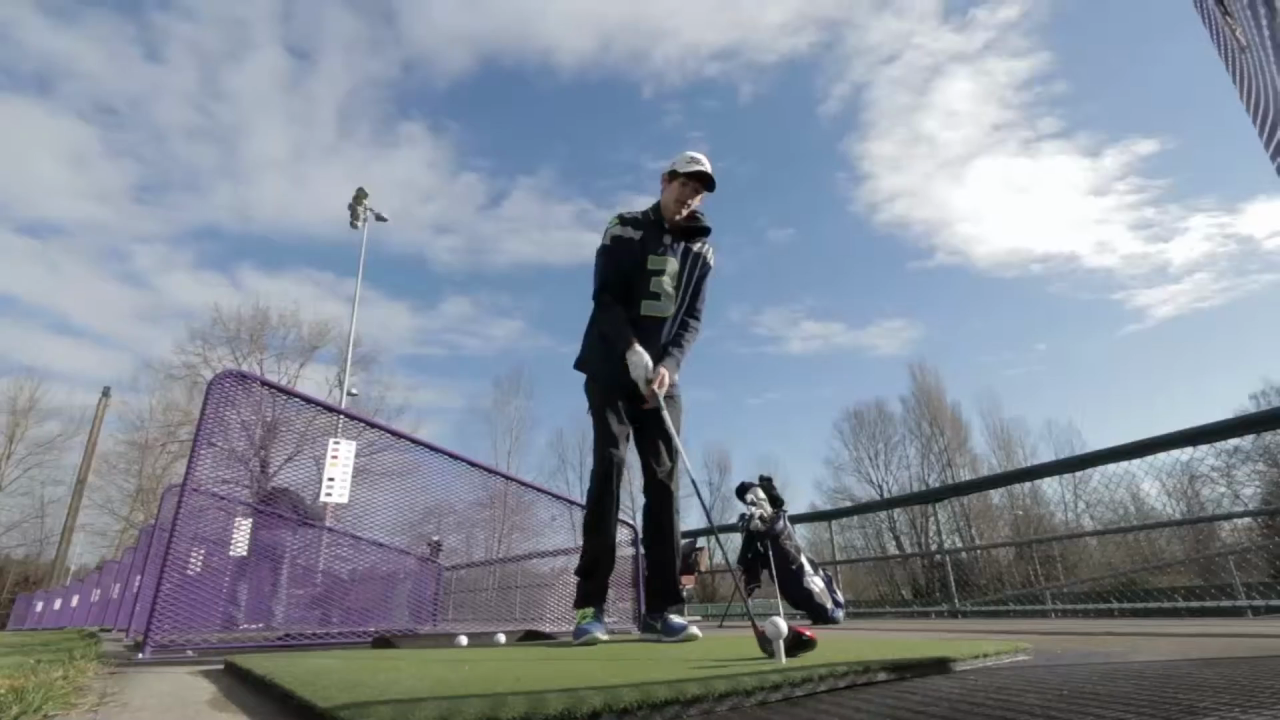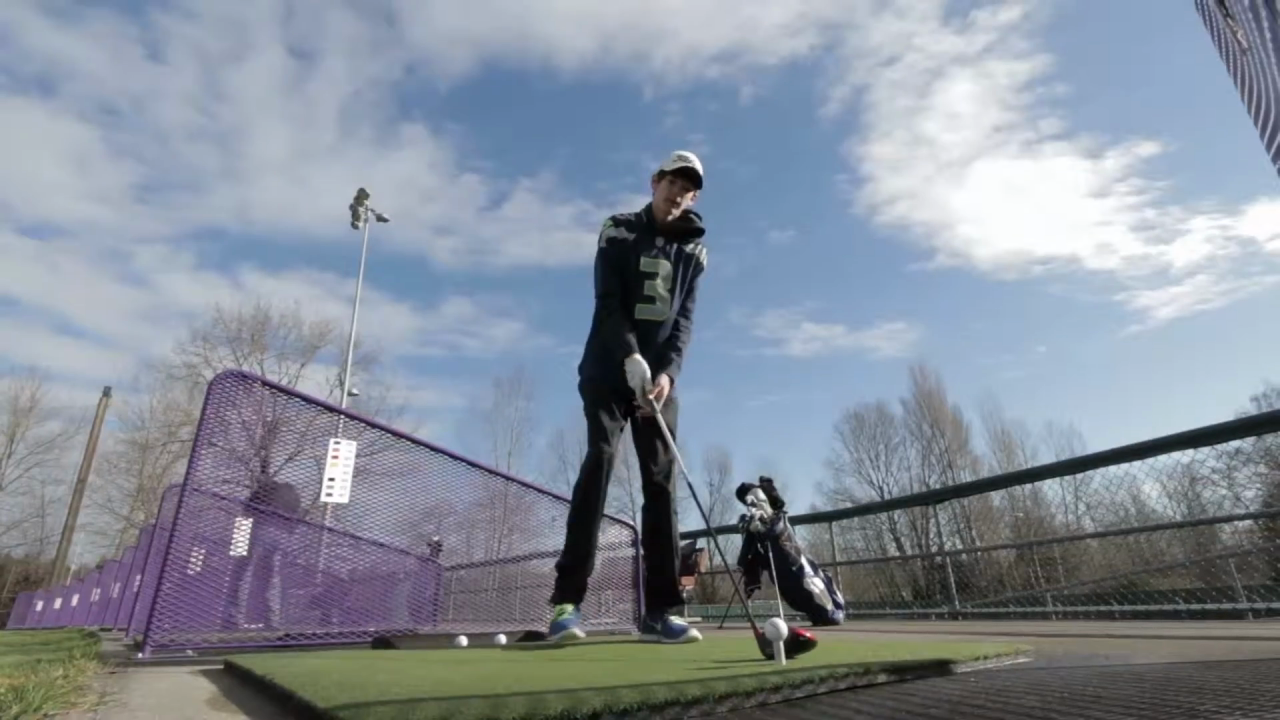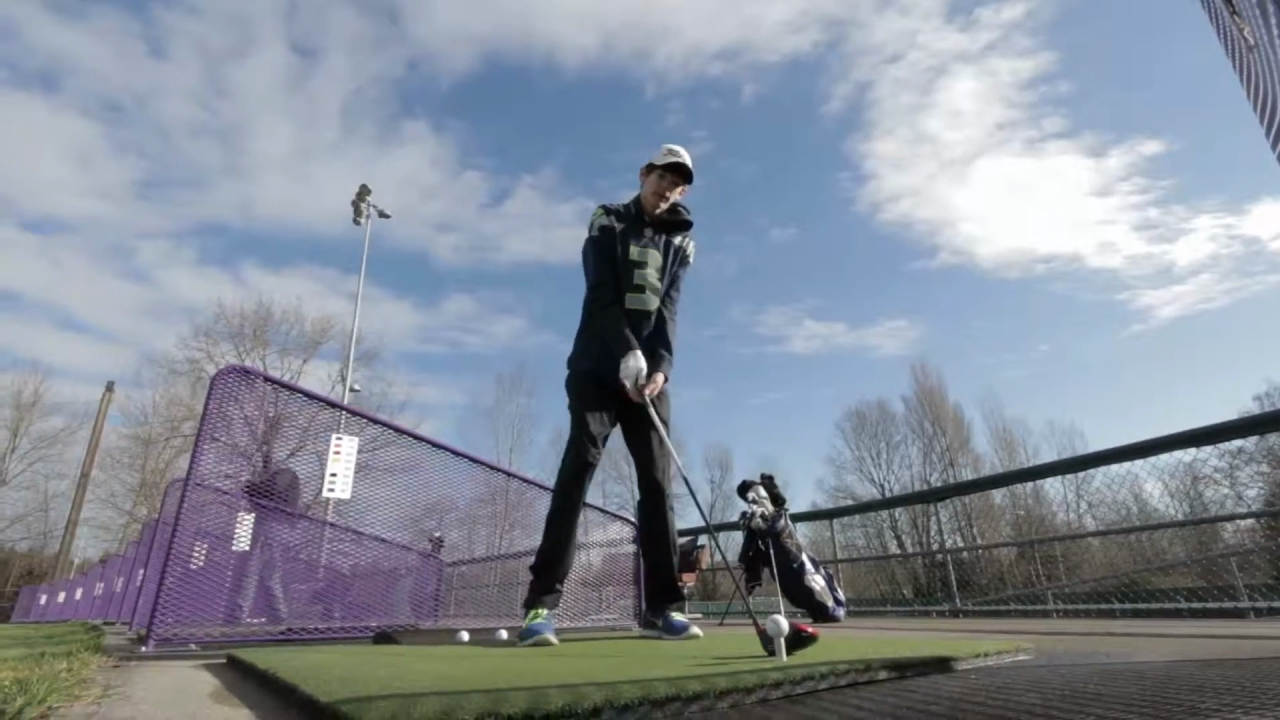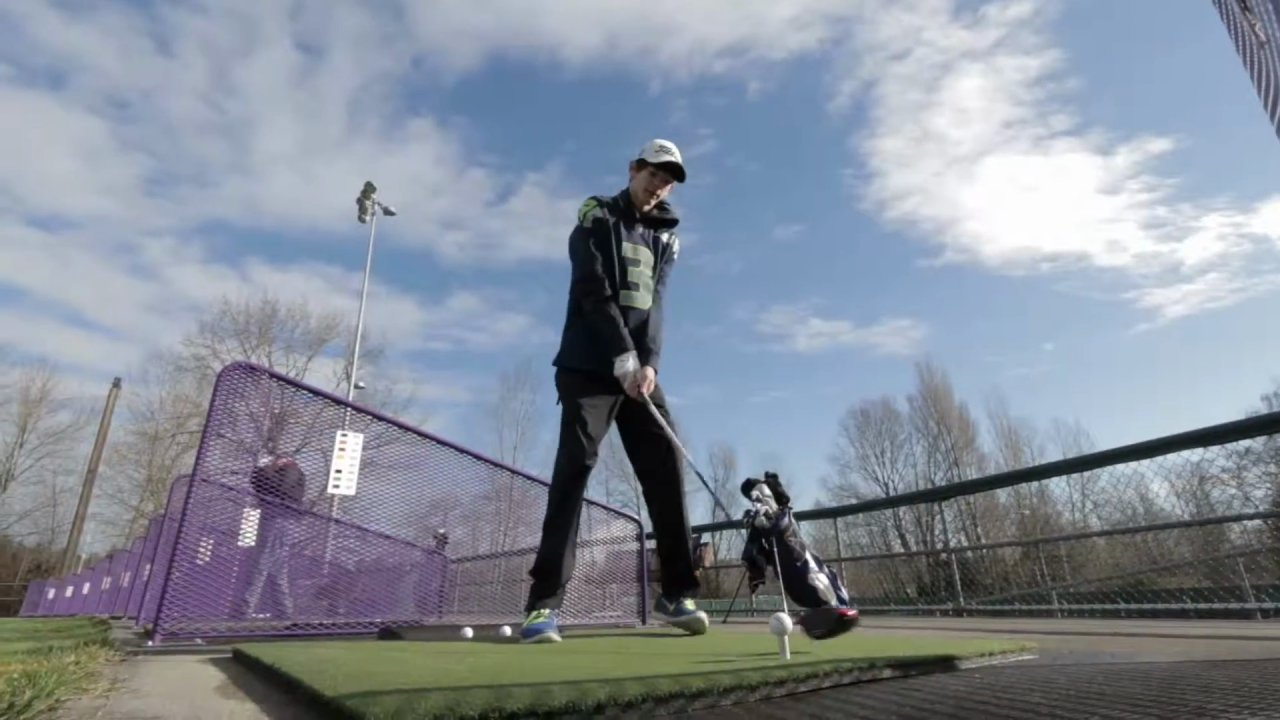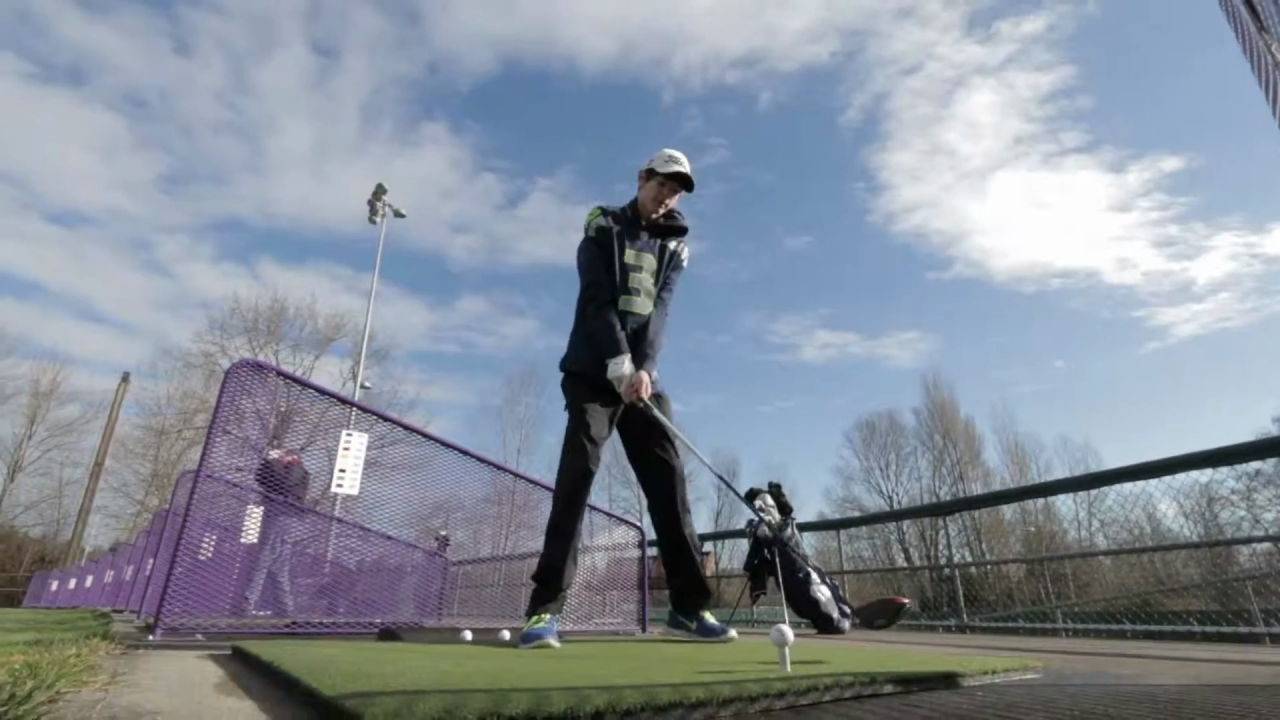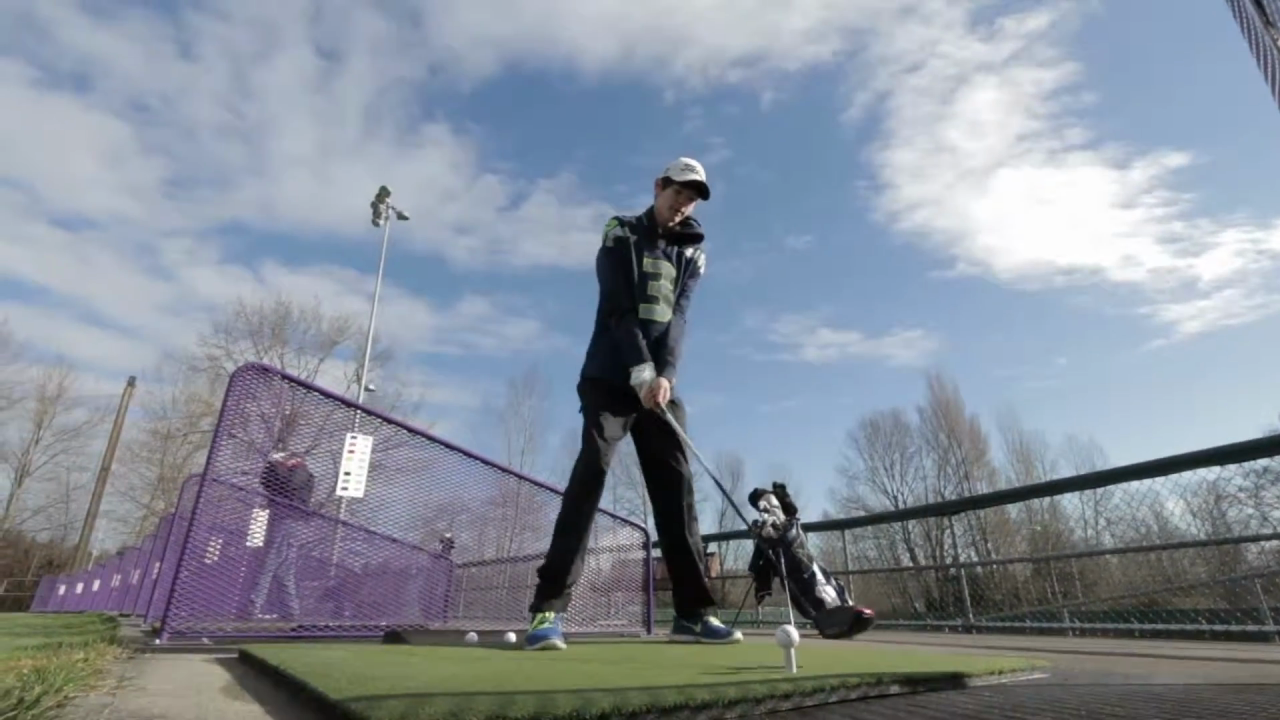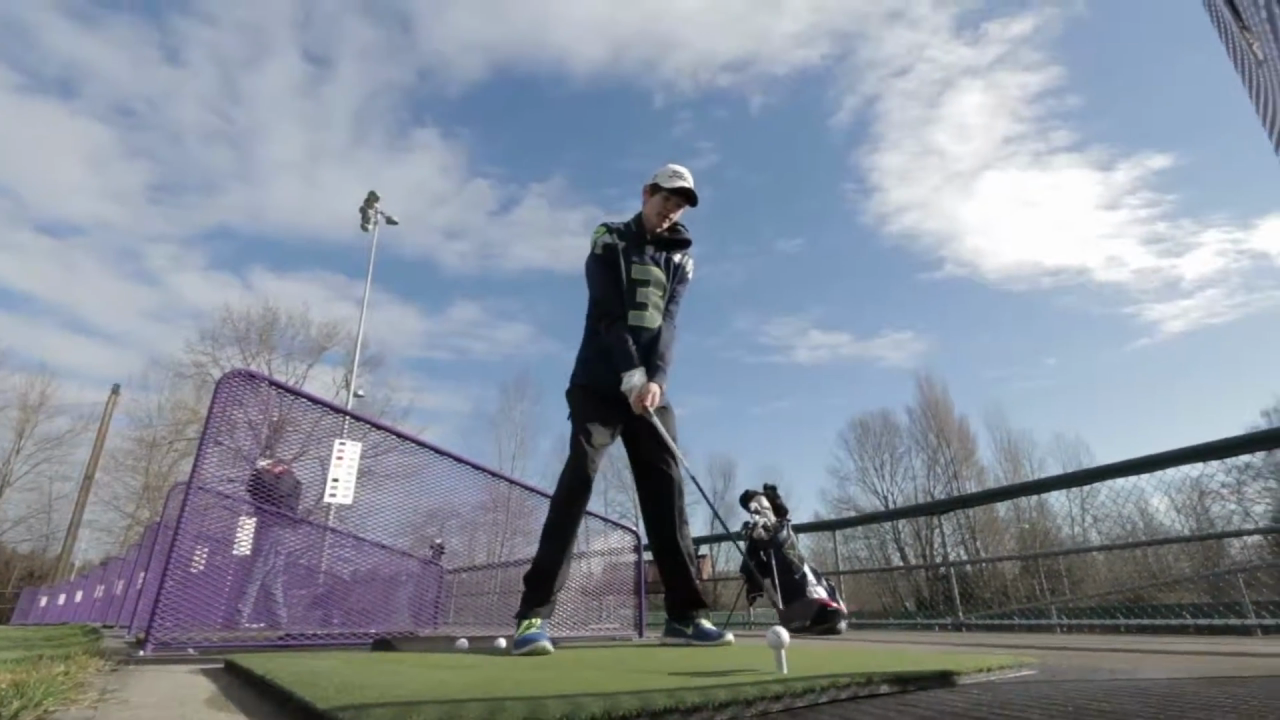
dt=0.2s
person 1, frame 1
left shoulder: (700, 250)
right shoulder: (625, 230)
left elbow: (691, 318)
right elbow: (605, 298)
left wrist: (668, 365)
right wrist: (633, 352)
left hip: (662, 379)
right hip: (612, 372)
left knee: (663, 482)
right knee: (608, 466)
left ankle: (660, 608)
right ankle: (590, 604)
person 1, frame 2
left shoulder: (693, 250)
right shoulder: (619, 232)
left elbow: (684, 320)
right elbow: (608, 303)
left wrist: (667, 373)
right wrist: (631, 358)
left hip: (660, 381)
right hip: (608, 374)
left knee: (661, 483)
right knee: (599, 463)
left ankle: (660, 609)
right ankle: (569, 599)
person 1, frame 3
left shoulder: (680, 241)
right shoulder: (609, 222)
left elbow: (668, 309)
right elbow: (602, 296)
left wrist: (661, 368)
right wrist: (629, 355)
left hip: (650, 374)
right hip: (597, 370)
left knee: (656, 480)
right knee: (580, 463)
left ankle: (661, 605)
right ankle: (542, 603)
person 1, frame 4
left shoulder: (664, 237)
right shoulder: (596, 215)
left elbow: (654, 302)
right elbow: (594, 290)
left wrist: (650, 364)
right wrist: (623, 357)
left hip: (640, 369)
right hip: (588, 365)
left knee: (665, 466)
right knee: (576, 464)
left ankle: (677, 591)
right ankle: (544, 603)
person 1, frame 5
left shoulder: (674, 246)
right shoulder: (603, 225)
left elbow: (658, 309)
right elbow: (597, 298)
left wrist: (645, 368)
right wrist: (619, 362)
left hip: (642, 375)
right hip: (593, 372)
left knee: (667, 478)
right knee: (578, 471)
left ankle: (689, 604)
right ankle: (546, 608)
person 1, frame 6
left shoulder: (692, 253)
right shoulder: (621, 234)
left elbow: (677, 317)
right elbow: (617, 307)
left wrist: (664, 375)
right wrist: (640, 370)
left hip: (660, 383)
right hip: (611, 378)
left knee: (675, 486)
right knee: (592, 469)
left ankle: (692, 610)
right ankle: (550, 606)
person 1, frame 7
left shoulder: (680, 258)
right shoulder: (609, 241)
left elbow: (668, 323)
right elbow: (608, 314)
left wrist: (656, 380)
right wrist: (633, 376)
left hip: (651, 388)
right hip: (599, 384)
left knee: (666, 491)
right knee: (579, 476)
left ankle: (683, 613)
right ankle: (534, 613)
